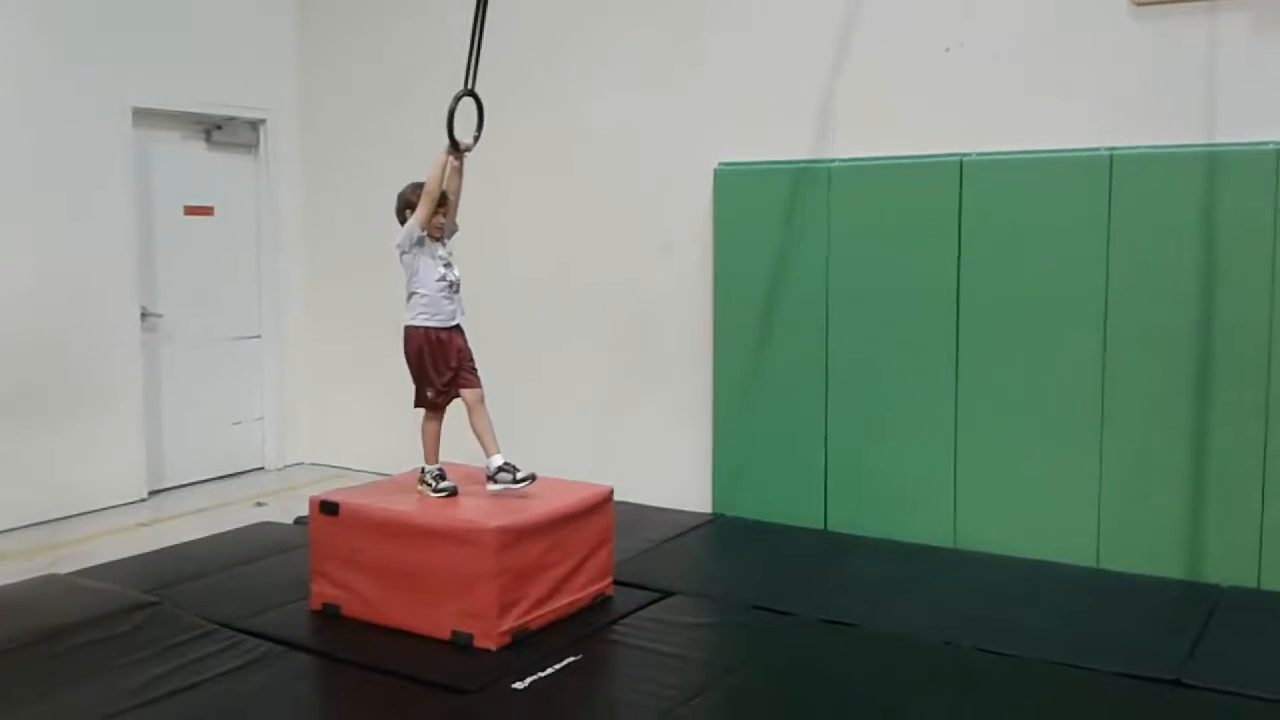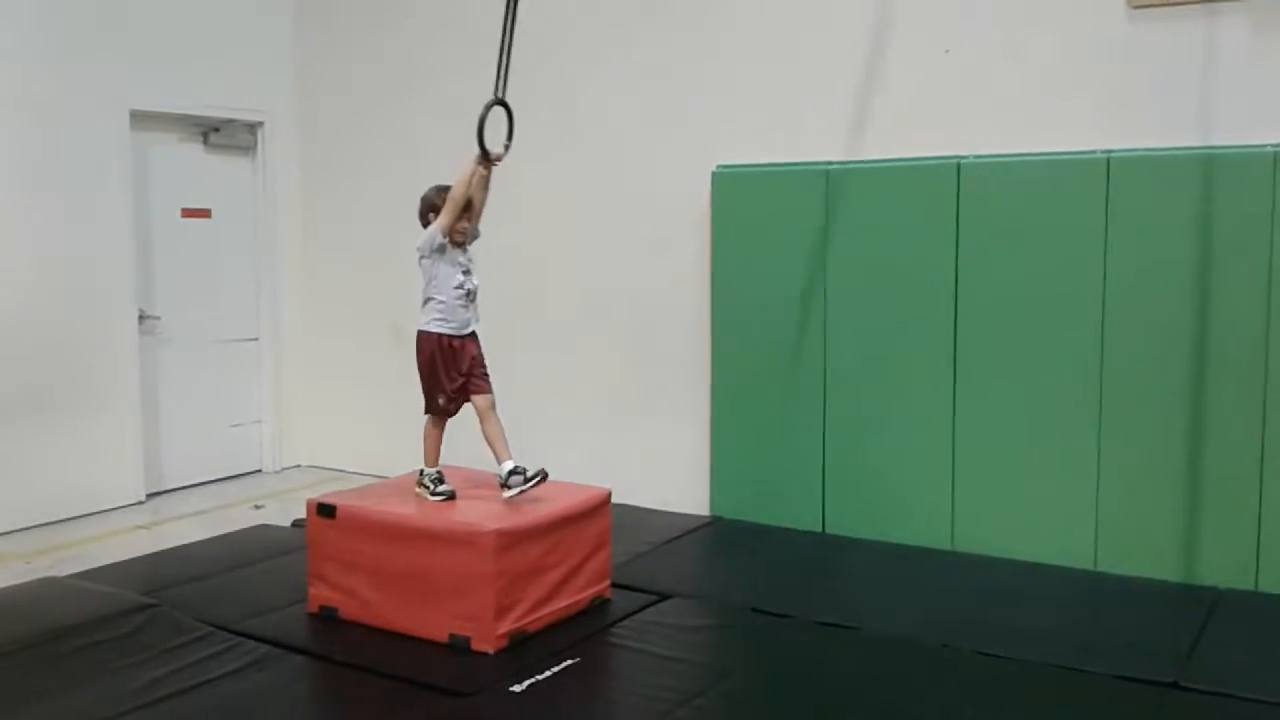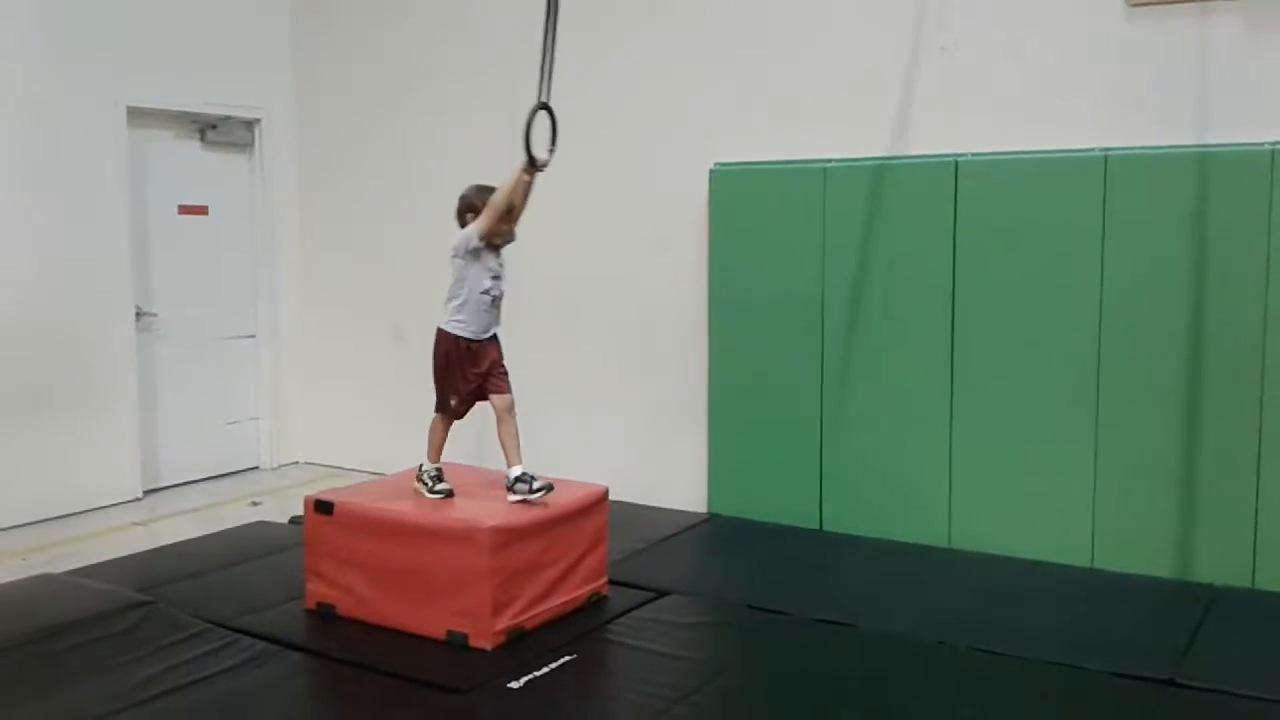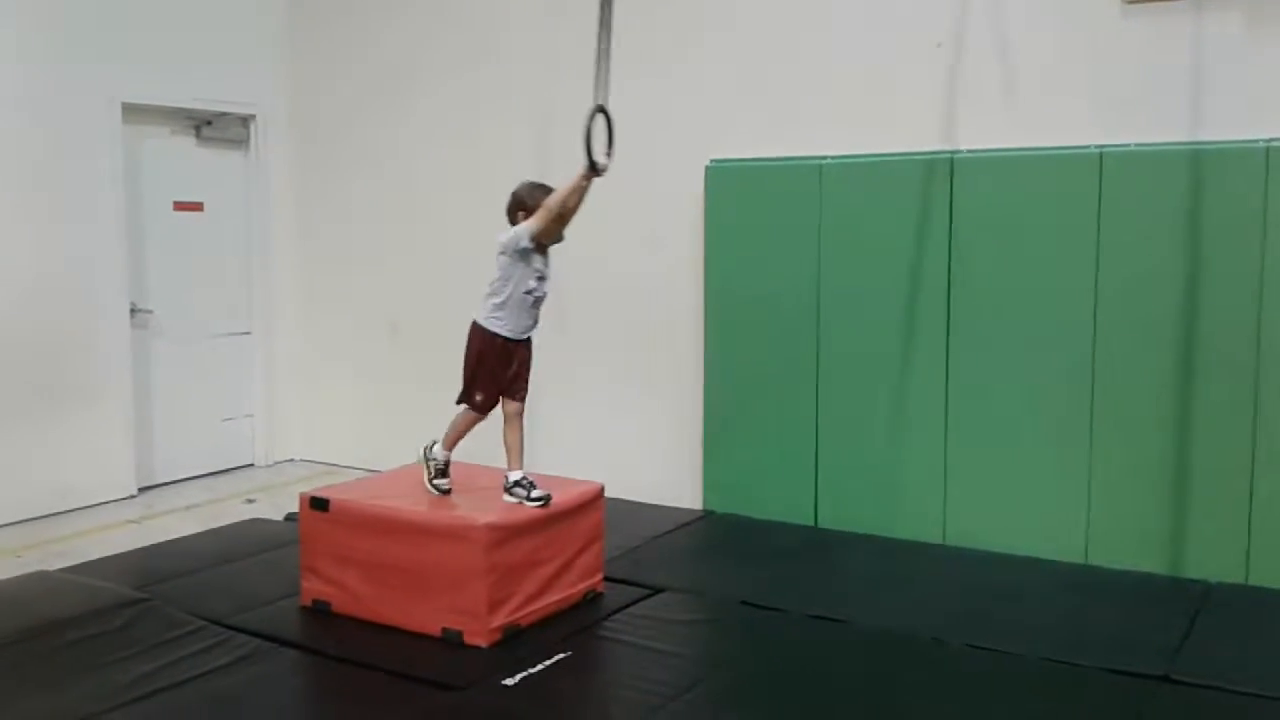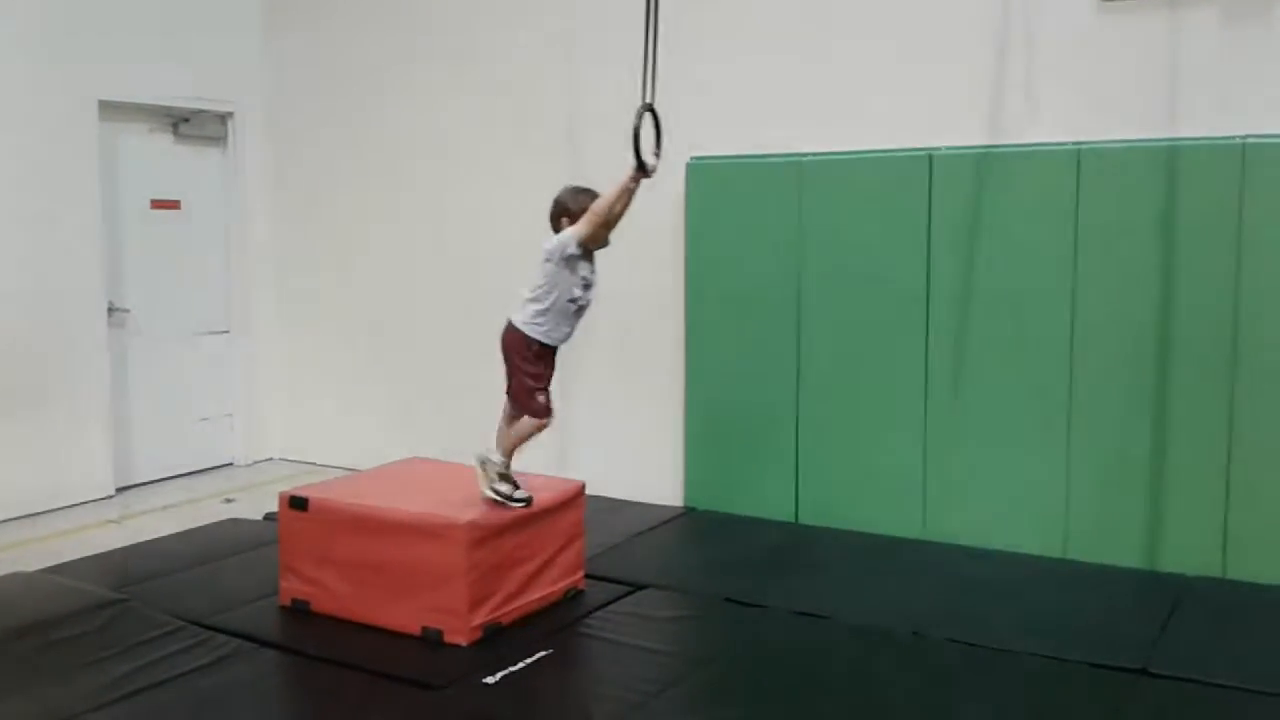
dt=0.2s
person 1, frame 1
left shoulder: (442, 240)
right shoulder: (410, 242)
left elbow: (452, 196)
right elbow: (428, 196)
left wrist: (458, 160)
right wrist: (444, 155)
left hip: (452, 332)
right hip: (423, 334)
left knee: (474, 397)
right knee: (434, 406)
left ankle: (497, 467)
right ankle: (430, 472)
person 1, frame 2
left shoulder: (463, 245)
right shoulder: (431, 246)
left elbow: (476, 205)
right elbow: (455, 201)
left wrist: (486, 169)
right wrist: (475, 165)
left hip: (466, 339)
right hip: (436, 339)
left knee: (486, 404)
right knee: (440, 411)
left ankle: (509, 473)
right ankle: (429, 475)
person 1, frame 3
left shoulder: (497, 247)
right shoulder: (466, 246)
left elbow: (512, 210)
right elbow: (495, 207)
left wrist: (529, 177)
right wrist: (520, 173)
left hip: (487, 341)
right hip: (455, 340)
left knee: (505, 404)
right knee: (448, 410)
left ankle: (517, 477)
right ankle: (429, 471)
person 1, frame 4
left shoulder: (541, 247)
right shoulder: (514, 244)
left elbow: (565, 213)
right elbow: (549, 209)
left wrist: (587, 181)
right wrist: (580, 178)
left hip: (519, 341)
right hip: (490, 336)
left knee: (515, 409)
right knee: (477, 407)
left ankle: (517, 479)
right ankle: (437, 455)
person 1, frame 5
left shoulder: (586, 254)
right shoulder: (561, 249)
left elbow: (611, 217)
right elbow: (597, 213)
left wrist: (635, 185)
right wrist: (628, 181)
left hip: (543, 343)
right hip: (524, 339)
left knee: (522, 408)
right knee: (539, 416)
left ankle: (499, 477)
right ankle: (494, 464)
